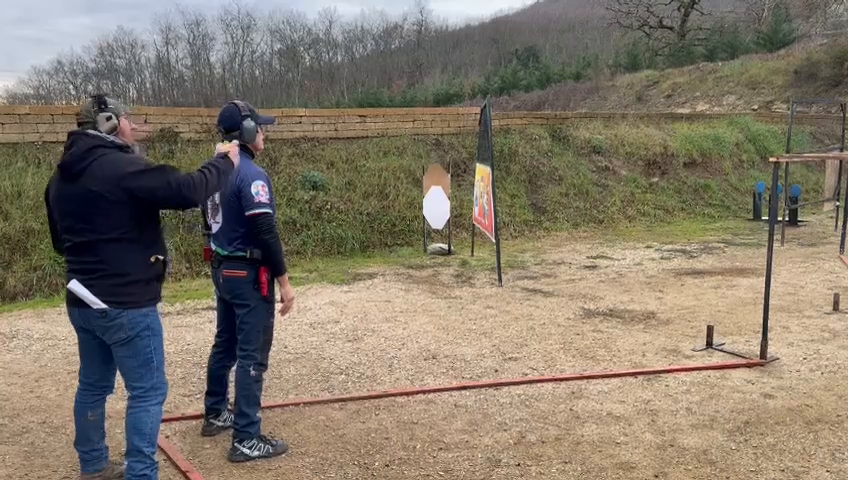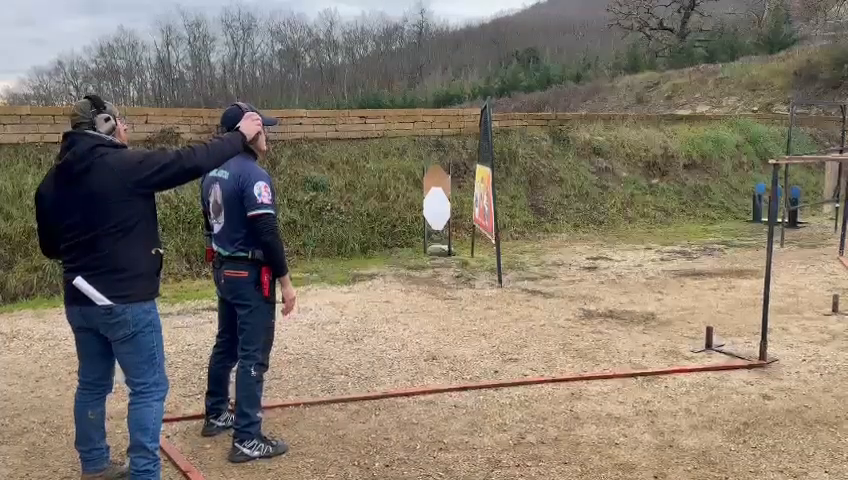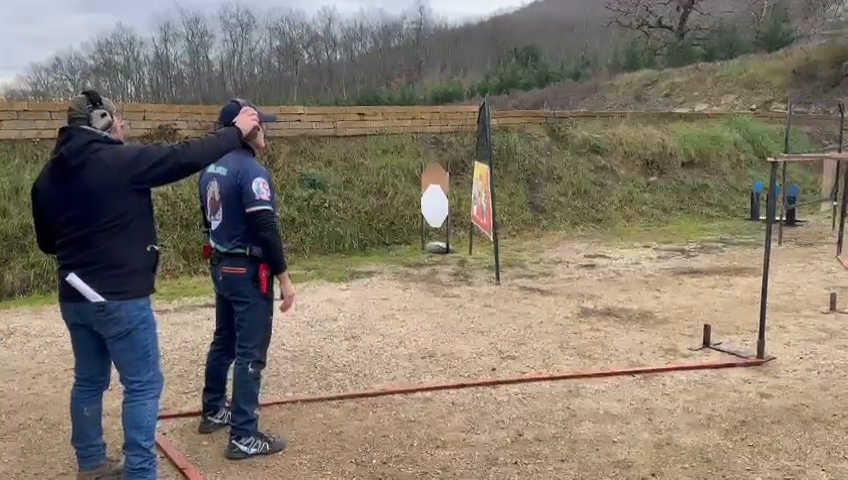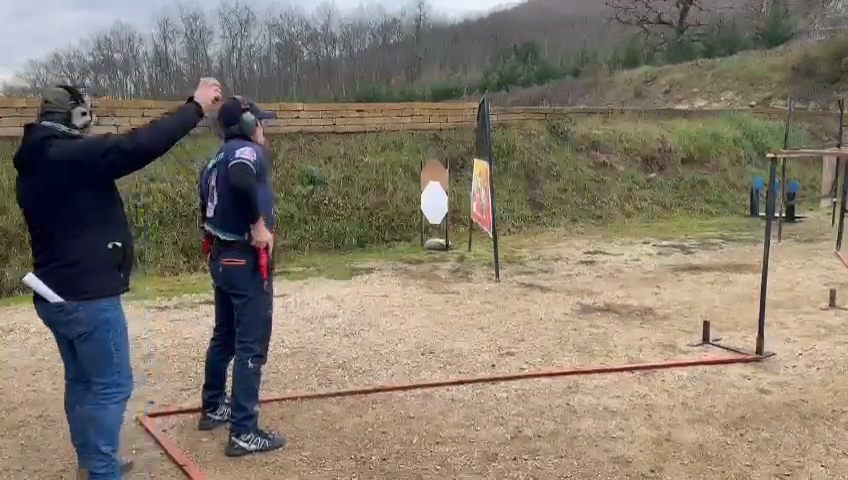
dt=1s
person 1, frame 1
left shoulder: (61, 177)
right shoulder: (121, 168)
left elbow: (61, 241)
right elbow: (187, 191)
right wrist: (224, 161)
left hip: (83, 301)
right hip: (126, 304)
left knee: (93, 385)
right knee: (148, 390)
person 1, frame 2
left shoulder: (52, 180)
right shoulder: (123, 165)
left elbow: (49, 246)
right elbow: (192, 161)
right wrist: (240, 135)
left hip: (80, 300)
right hip: (126, 301)
left knee: (92, 384)
right knee: (148, 387)
person 1, frame 3
left shoulder: (49, 175)
right shoulder: (119, 161)
left elbow: (47, 242)
right elbow: (187, 157)
right wrist: (236, 131)
left hip: (75, 297)
right hip: (120, 298)
left knee: (88, 381)
right knee: (143, 385)
person 1, frame 4
left shoulder: (31, 166)
right shoulder: (76, 156)
right elbow: (141, 144)
right wrist: (196, 105)
left hip: (55, 294)
right hip: (89, 296)
left knee: (82, 381)
right knee: (113, 386)
person 2, frame 1
right shoulder: (251, 175)
right elbow: (265, 233)
right wrist: (283, 280)
left hip: (222, 270)
right hip: (249, 274)
left knee: (225, 344)
right knee: (251, 356)
left ankle: (215, 414)
right ankle: (246, 440)
person 2, frame 2
left shoulder: (213, 173)
right shoulder: (253, 175)
right elbow: (267, 233)
right wrist: (285, 281)
left hip: (223, 271)
right hip: (250, 275)
left knee: (226, 344)
right knee: (252, 356)
left ankle: (216, 415)
right ankle: (246, 440)
person 2, frame 3
left shoulder: (211, 169)
right shoulder: (251, 171)
right elbow: (266, 229)
right wrist: (283, 277)
left hip: (221, 267)
right hip: (249, 271)
left knee: (224, 341)
right knee: (250, 353)
left ankle: (213, 411)
right ankle: (243, 437)
person 2, frame 4
left shoulder: (214, 163)
right shoulder: (248, 150)
left elbow: (207, 213)
right elbow: (241, 181)
right wrist: (258, 224)
left hip: (221, 258)
right hip: (246, 262)
left knee: (224, 337)
right knee: (251, 347)
left ankle: (213, 408)
right ankle: (243, 433)
